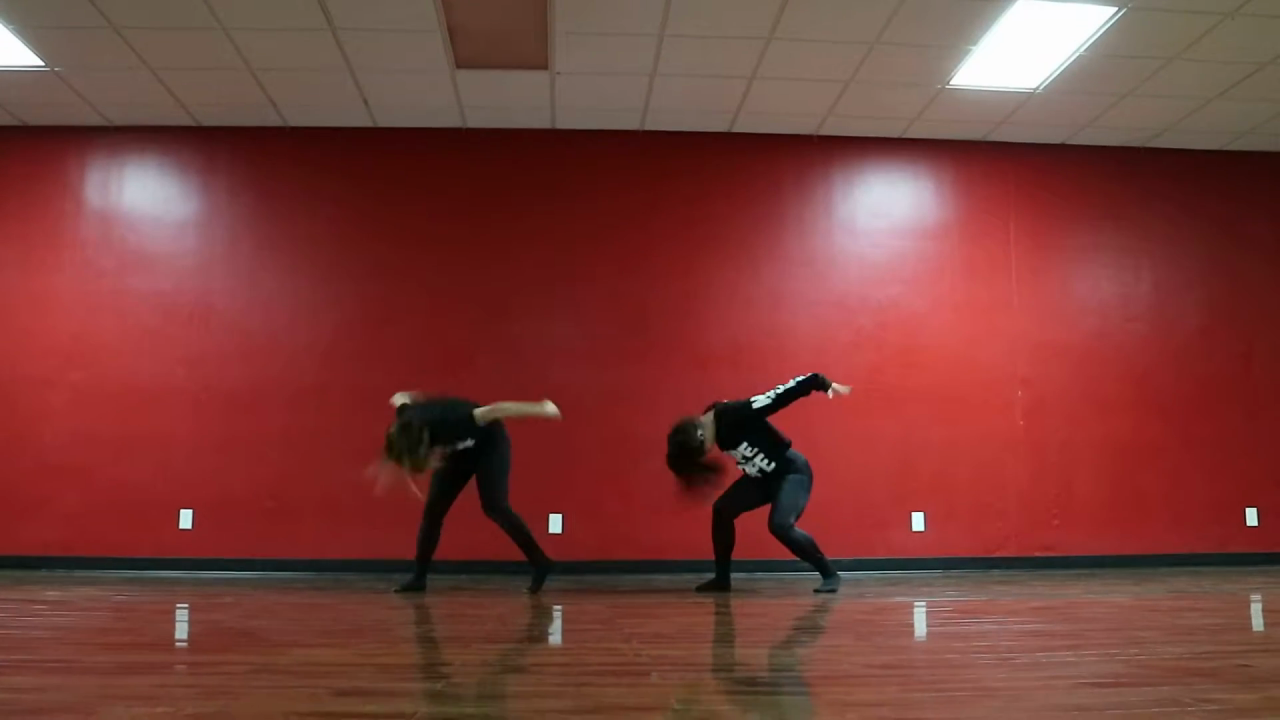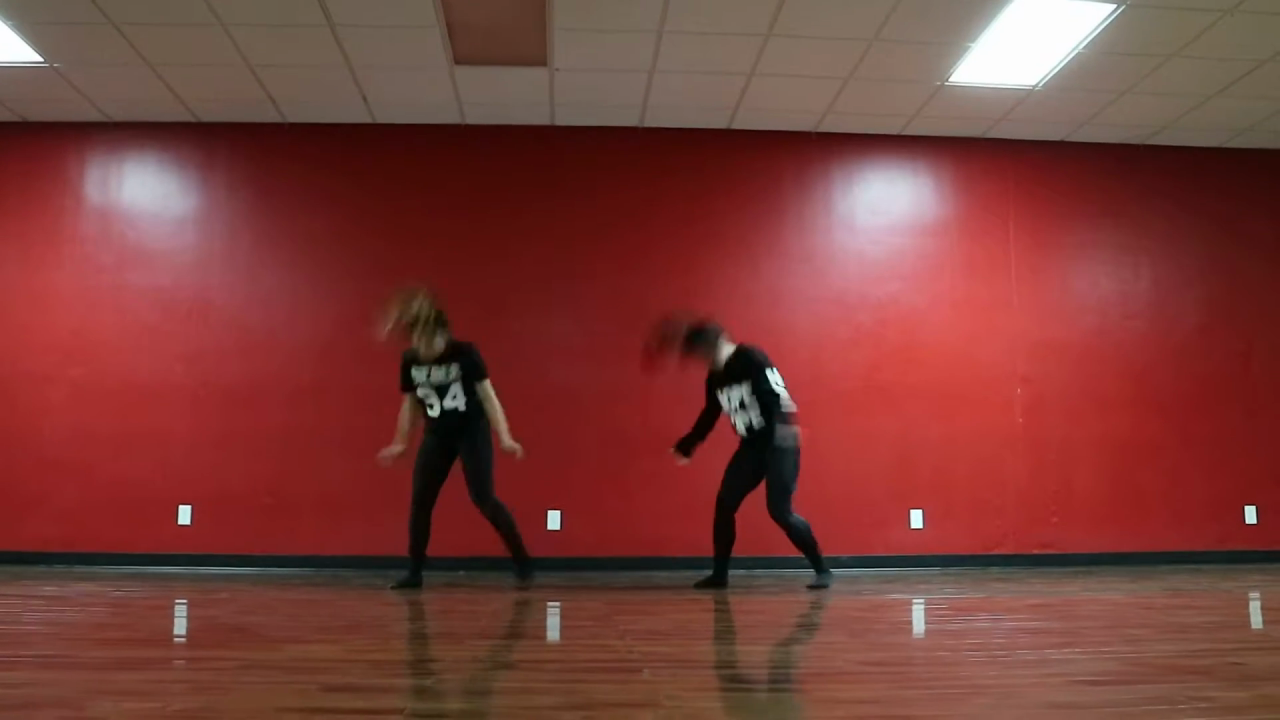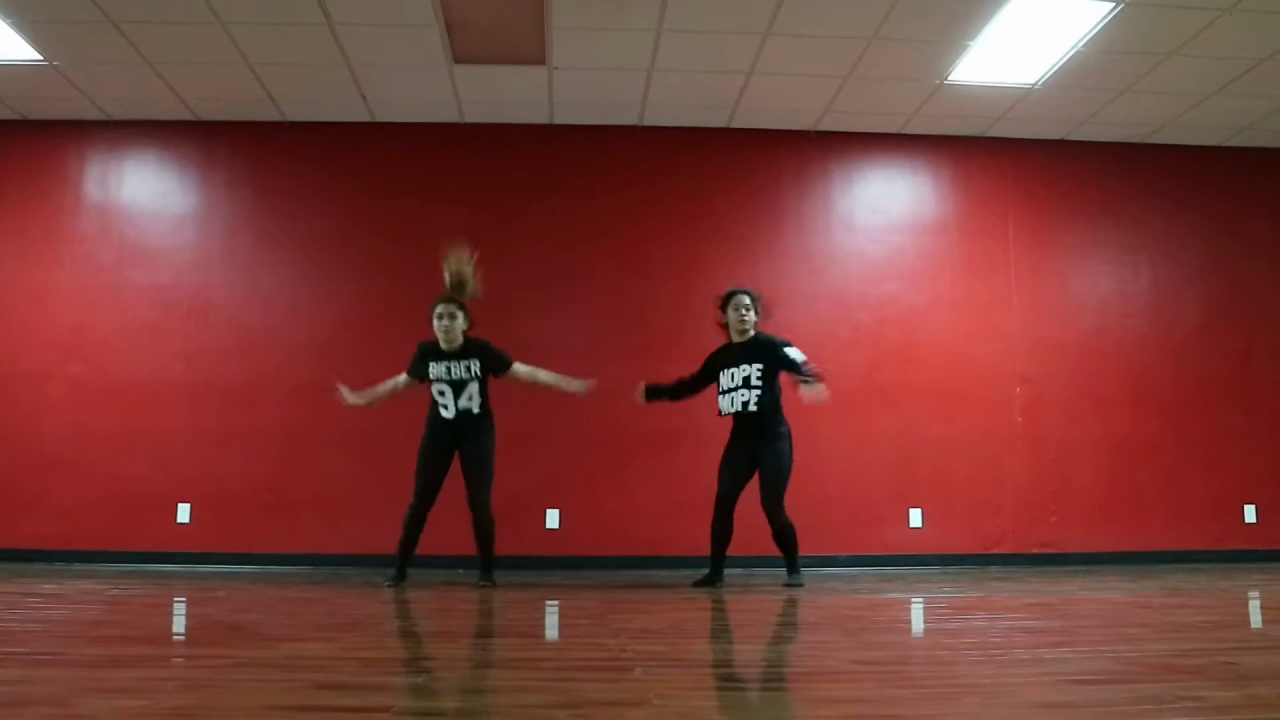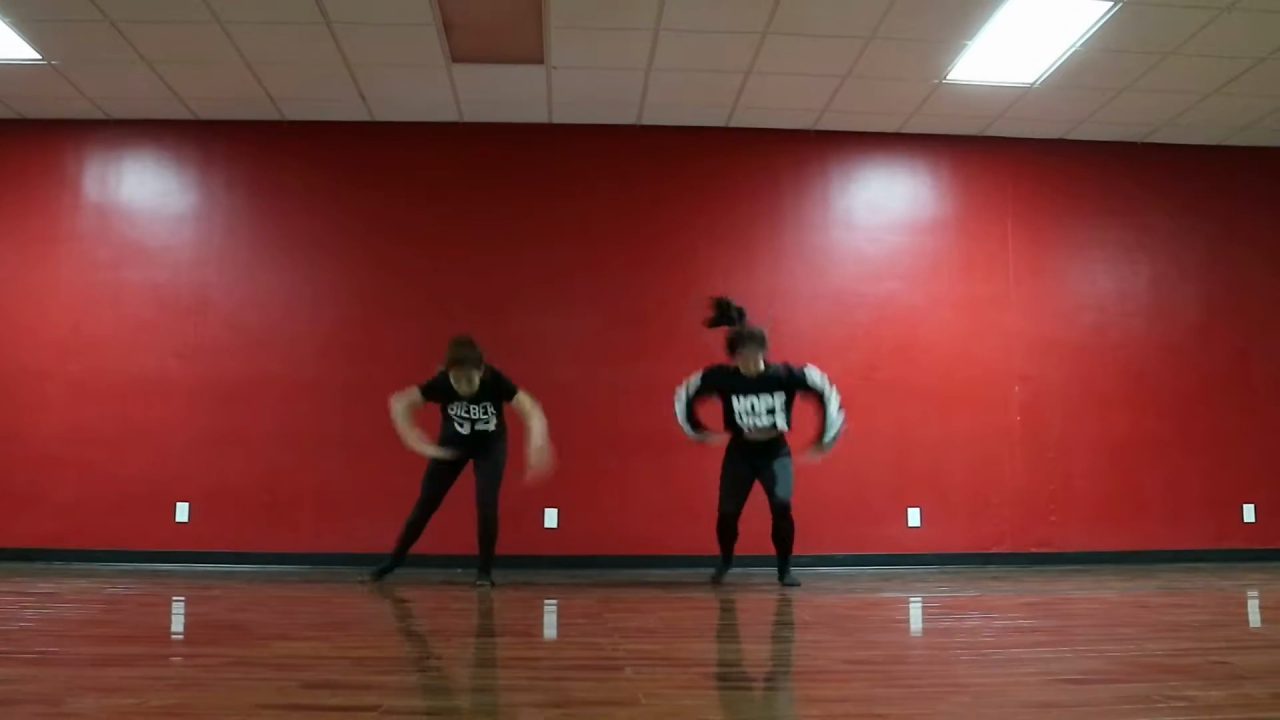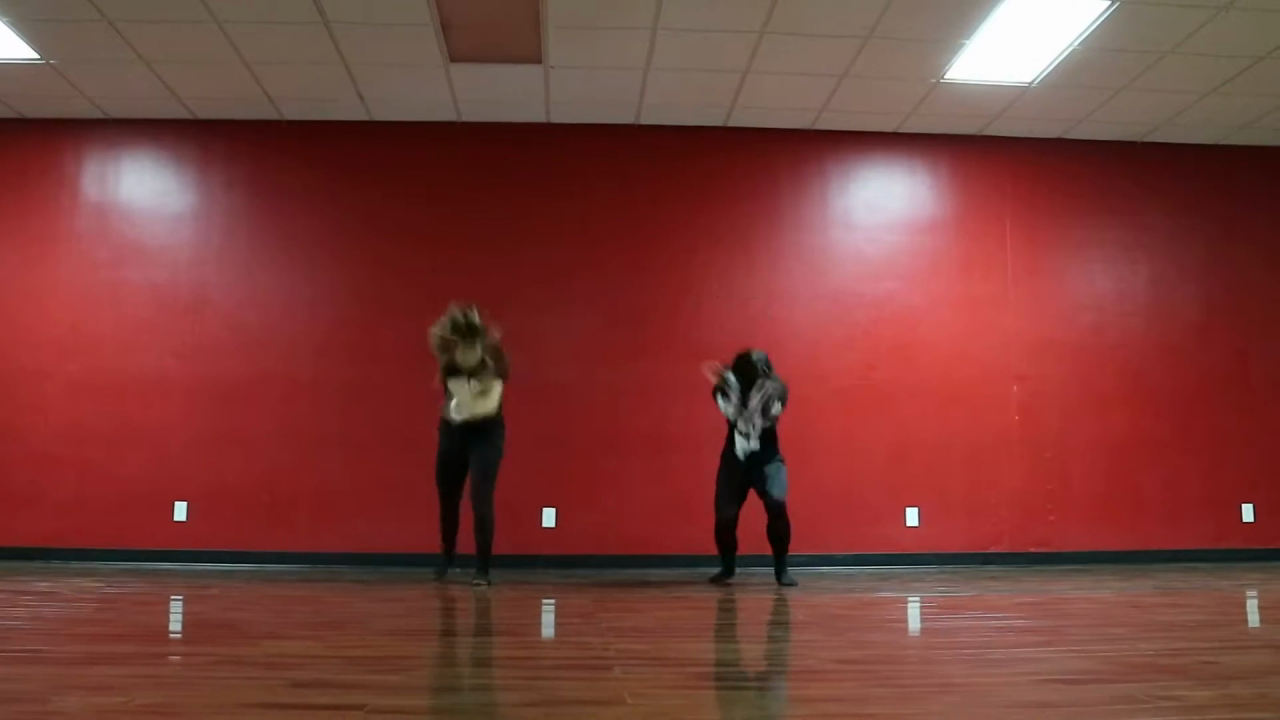
dt=0.2s
person 1, frame 1
left shoulder: (448, 420)
right shoulder: (409, 420)
left elbow: (494, 411)
right elbow: (399, 398)
left wrist: (540, 408)
left hip: (489, 444)
right hip: (465, 451)
left knee: (495, 507)
right knee: (433, 509)
left ankle: (541, 565)
right ankle: (419, 576)
person 1, frame 2
left shoulder: (464, 353)
right shoulder: (409, 361)
left elbow: (487, 396)
right elbow: (409, 405)
left wrist: (505, 437)
right wrist: (400, 442)
left hip: (472, 433)
right hip: (436, 437)
left knee: (483, 498)
right knee: (420, 501)
left ankle: (523, 561)
right ankle: (414, 573)
person 1, frame 3
left shoulder: (481, 350)
right shoulder: (425, 352)
left elbow: (524, 371)
right elbow: (402, 381)
left wrist: (569, 384)
right wrist: (362, 397)
left hip: (477, 433)
right hip: (438, 434)
left knee: (479, 503)
right knee: (421, 501)
left ankle: (486, 572)
right ankle: (400, 569)
person 1, frame 4
left shoulder: (495, 381)
right shoulder: (440, 382)
left elbow: (531, 410)
right elbow: (399, 404)
left wrist: (536, 446)
right wrist: (419, 442)
left hip: (490, 444)
right hip: (449, 445)
left knee: (486, 502)
right knee: (426, 504)
left ankle: (485, 570)
right ankle: (395, 559)
person 1, frame 5
left shoulder: (494, 364)
right shoulder: (449, 365)
left elbow: (491, 402)
right elbow: (459, 397)
left wrist: (469, 409)
left hip: (485, 438)
right hip: (452, 437)
left knee: (481, 498)
right knee: (448, 500)
left ankle: (483, 569)
right ankle: (448, 556)
person 2, frame 1
left shoulder: (736, 414)
right shoulder: (721, 424)
left elbow: (781, 395)
left wrist: (821, 382)
left hip: (791, 472)
right hip: (764, 475)
left knee: (780, 525)
right knee: (722, 510)
left ankle: (830, 575)
right ankle: (722, 577)
person 2, frame 2
left shoulder: (752, 360)
right shoulder: (714, 378)
left elbow: (775, 390)
right elbow: (708, 417)
left wrist: (785, 421)
right wrist: (686, 446)
left hip: (778, 444)
right hip: (750, 447)
left knee: (779, 511)
right knee: (724, 505)
left ankle: (821, 569)
right ankle: (719, 574)
person 2, frame 3
left shoulder: (769, 345)
right shoulder: (719, 357)
left elbow: (795, 360)
right elbow: (690, 384)
left wrist: (810, 379)
right wrist: (652, 392)
left hip: (773, 437)
right hip: (740, 439)
left knee: (772, 507)
right knee: (723, 501)
left ankle: (794, 570)
right ankle: (715, 571)
person 2, frame 4
left shoulder: (784, 375)
right shoulder: (722, 375)
left elbow: (826, 392)
right elbow: (684, 396)
left wrist: (824, 440)
right wrist: (698, 431)
left hip: (775, 453)
right hip: (739, 454)
left knee: (782, 504)
right knee: (728, 512)
left ankle: (785, 569)
right ankle: (725, 562)
person 2, frame 5
left shoulder: (776, 390)
right shoulder: (726, 389)
left elbow: (765, 414)
right elbow: (733, 410)
right wrist: (726, 381)
left hip: (768, 461)
right hip: (734, 466)
left knee: (777, 504)
right knee: (724, 517)
left ankle: (781, 568)
right ankle: (728, 567)
